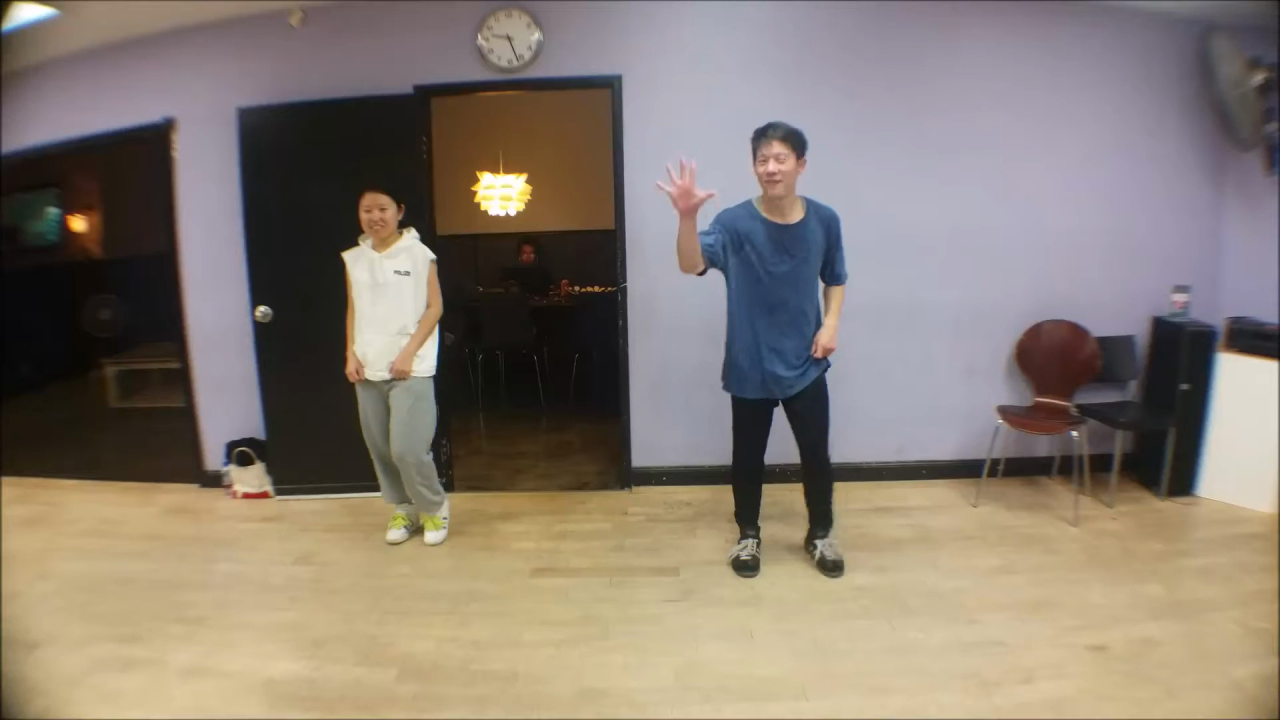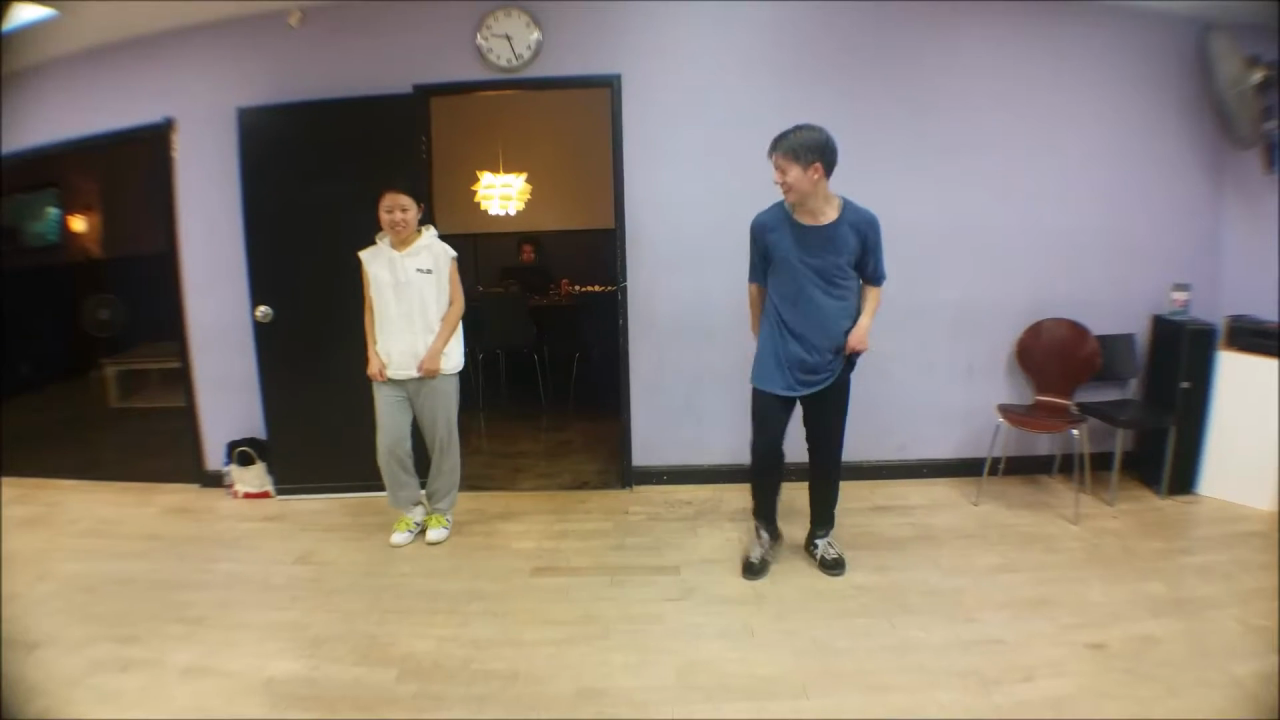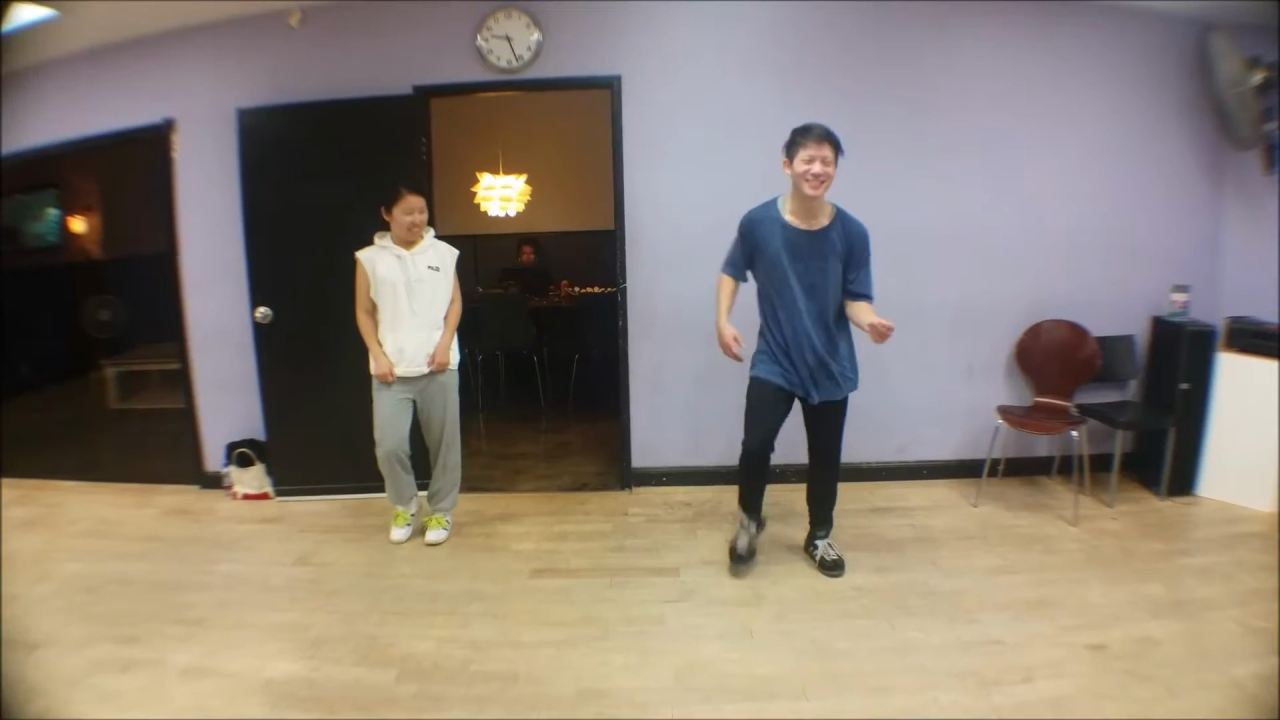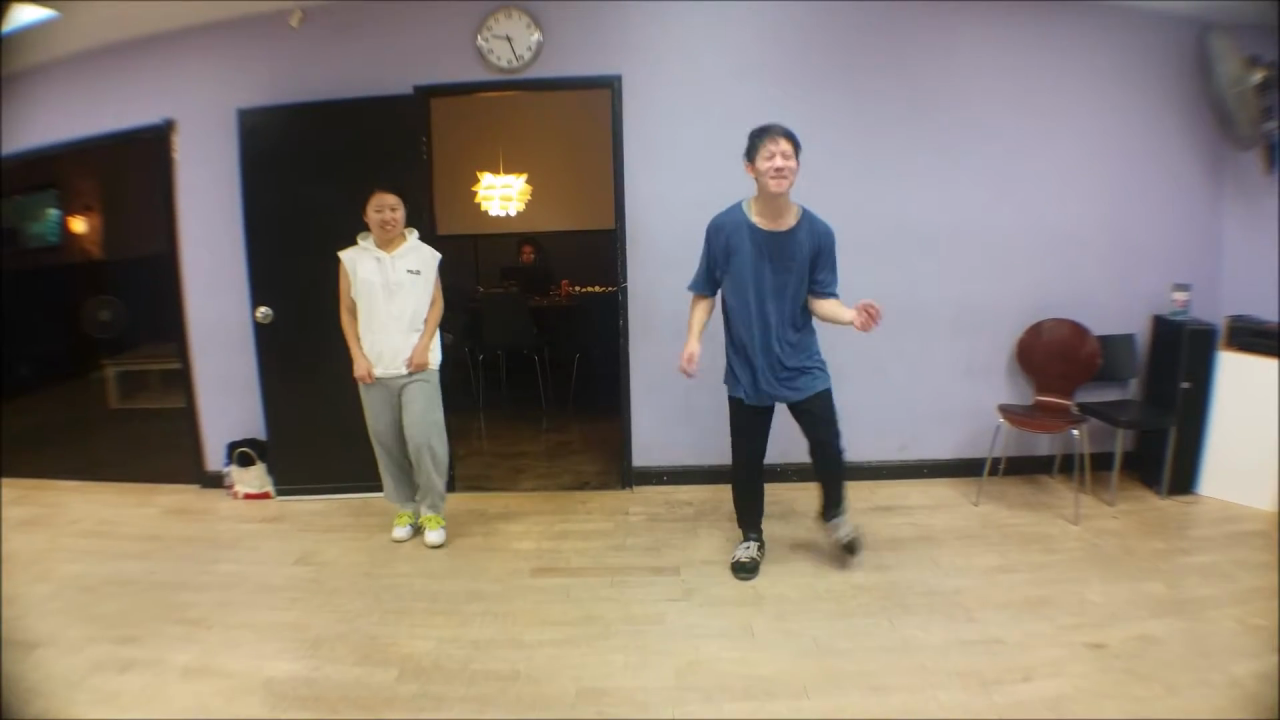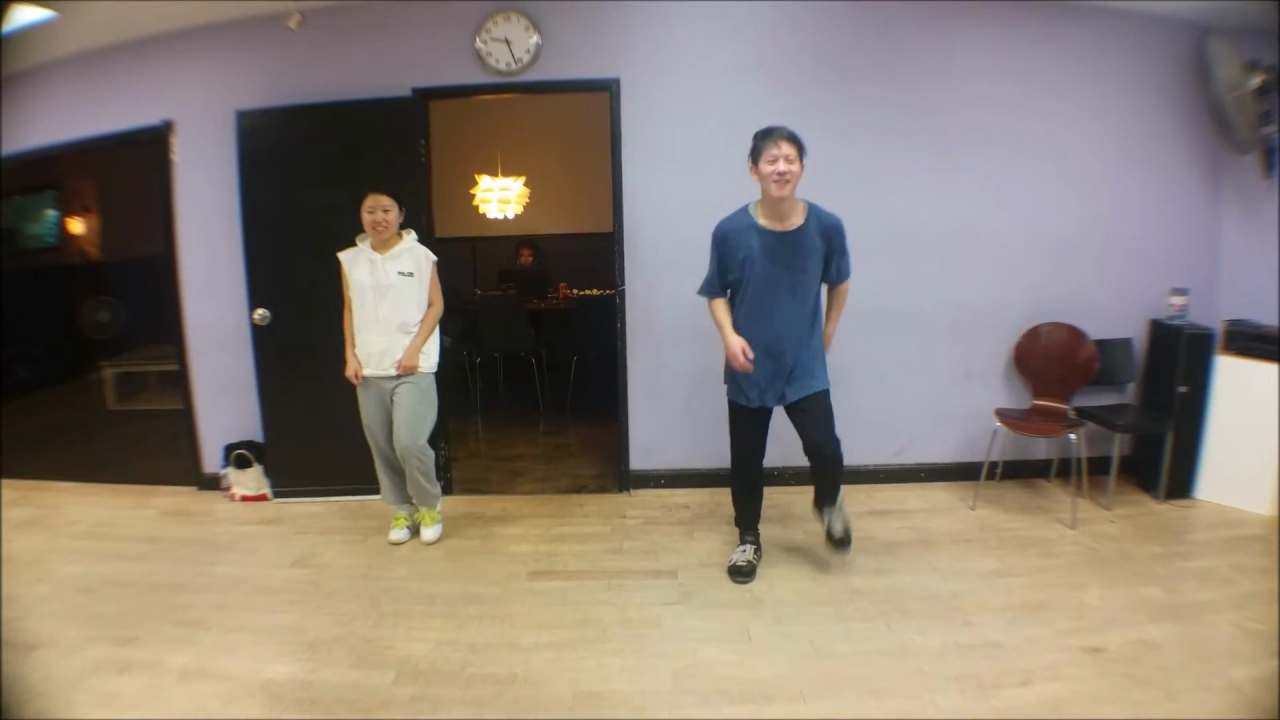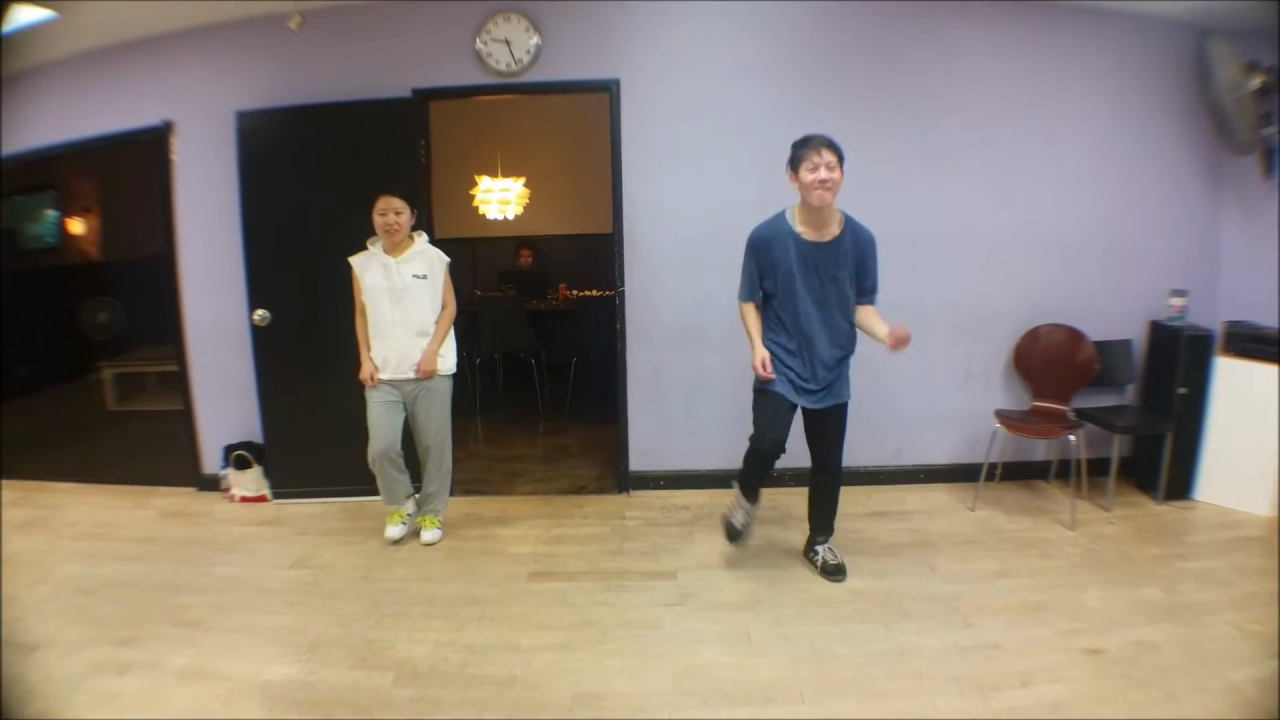
dt=0.5s
person 1, frame 1
left shoulder: (824, 221)
right shoulder: (735, 222)
left elbow: (835, 279)
right elbow: (692, 265)
left wrist: (830, 324)
right wrist: (687, 216)
left hip: (805, 363)
right hip: (750, 366)
left knee: (815, 455)
right knee: (748, 456)
left ankle: (820, 535)
right ankle: (748, 534)
person 1, frame 2
left shoulder: (860, 223)
right shoulder: (766, 224)
left elbow: (872, 280)
left wrist: (864, 323)
right wrist: (758, 325)
left hip: (831, 363)
right hip: (776, 363)
left knee: (826, 453)
right knee: (766, 450)
left ankle: (820, 535)
right ankle: (765, 529)
person 1, frame 3
left shoulder: (851, 232)
right shoulder: (758, 222)
left elbow: (855, 299)
right elbow: (731, 272)
left wrist: (871, 322)
right wrist: (723, 320)
left hip: (830, 364)
right hip: (773, 360)
left knee: (826, 458)
right knee: (756, 445)
left ankle: (819, 536)
right ankle: (749, 519)
person 1, frame 4
left shoulder: (817, 232)
right shoulder: (724, 227)
left elbow: (818, 298)
right elbow: (703, 293)
left wrist: (852, 314)
right wrist: (693, 338)
left hip: (801, 363)
right hip: (746, 367)
left knee: (828, 449)
right knee: (748, 457)
left ankle: (834, 513)
right ankle: (751, 537)
person 1, frame 5
left shoulder: (827, 226)
right shoulder: (731, 231)
left elbow: (838, 282)
right elbow: (716, 293)
left wrist: (827, 331)
right wrist: (729, 335)
left hip: (805, 365)
right hip: (751, 367)
left knee: (826, 450)
right knee: (746, 460)
left ankle: (828, 504)
right ankle: (748, 539)
person 1, frame 6
left shoulder: (859, 240)
right shoulder: (767, 236)
left elbow: (860, 305)
right elbow: (748, 299)
left wrist: (884, 332)
right wrist: (757, 347)
left hip: (831, 370)
right hip: (780, 365)
left knee: (828, 462)
right knee: (767, 443)
left ankle: (819, 541)
right ankle: (746, 494)
person 2, frame 1
left shoulder: (419, 254)
right shoulder: (354, 259)
left elbow: (434, 307)
right elbow: (353, 311)
left wrist: (409, 353)
right wrist: (350, 354)
left hip: (410, 368)
right hip: (368, 369)
left knee: (406, 447)
right knee: (380, 447)
left ankle: (434, 508)
right ankle: (404, 509)
person 2, frame 2
left shoulder: (440, 253)
right shoulder: (371, 259)
left elbow: (456, 304)
right elbow: (370, 311)
left wrist: (435, 350)
right wrist: (372, 354)
left hip: (436, 367)
right hip: (389, 369)
left knee: (441, 442)
right knee: (390, 446)
left ankle: (440, 511)
right ankle: (410, 511)
person 2, frame 3
left shoulder: (443, 253)
right shoulder: (370, 259)
left elbow: (455, 302)
right elbow: (364, 312)
left wrist: (444, 345)
right wrist: (378, 356)
left hip: (438, 365)
right hip: (392, 368)
left knee: (444, 442)
right knee: (390, 445)
left ankle: (440, 511)
right ankle: (405, 505)
person 2, frame 4
left shoulder: (424, 255)
right shoulder: (352, 260)
left elbow: (436, 304)
right elbow: (347, 312)
left wrist: (423, 346)
right wrist: (357, 356)
left hip: (418, 365)
right hip: (374, 368)
left knee: (425, 439)
right knee: (387, 443)
left ankle: (432, 510)
right ankle: (406, 508)
person 2, frame 5
left shoulder: (419, 256)
right shoulder: (350, 260)
left elbow: (435, 305)
right elbow: (349, 311)
left wrist: (414, 349)
right wrist: (350, 356)
left hip: (413, 367)
right hip: (370, 369)
left knee: (409, 442)
right knee: (382, 446)
left ankle: (429, 504)
right ankle: (403, 509)
person 2, frame 6
left shoulder: (433, 258)
right shoulder: (362, 264)
left elbow: (449, 307)
right elbow: (361, 315)
left wrist: (432, 351)
right wrist: (365, 359)
left hip: (430, 369)
right hip: (384, 372)
left knee: (434, 444)
right knee: (381, 448)
left ankle: (431, 512)
right ankle: (399, 504)
